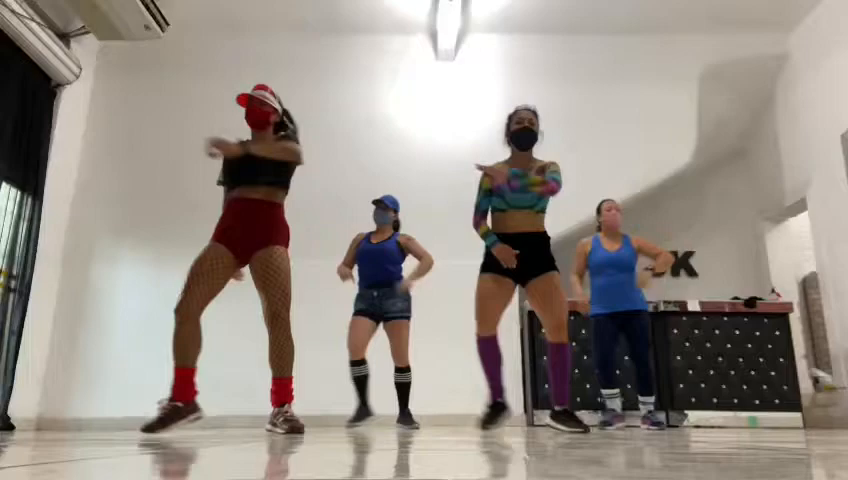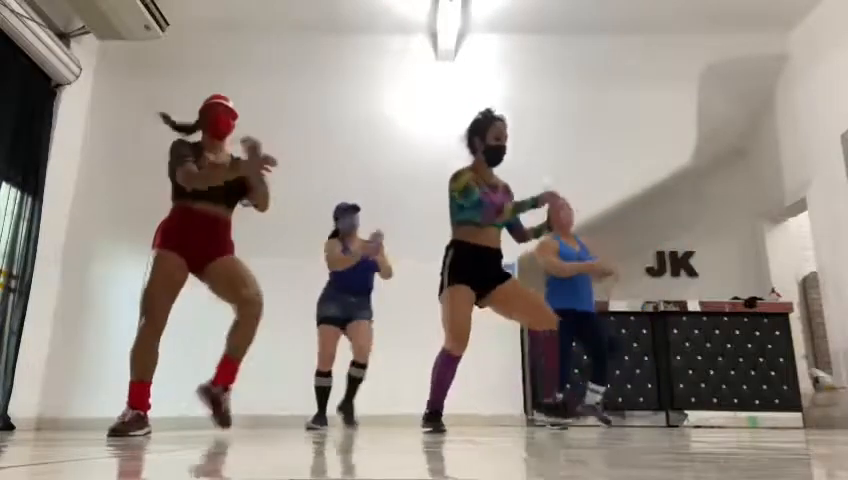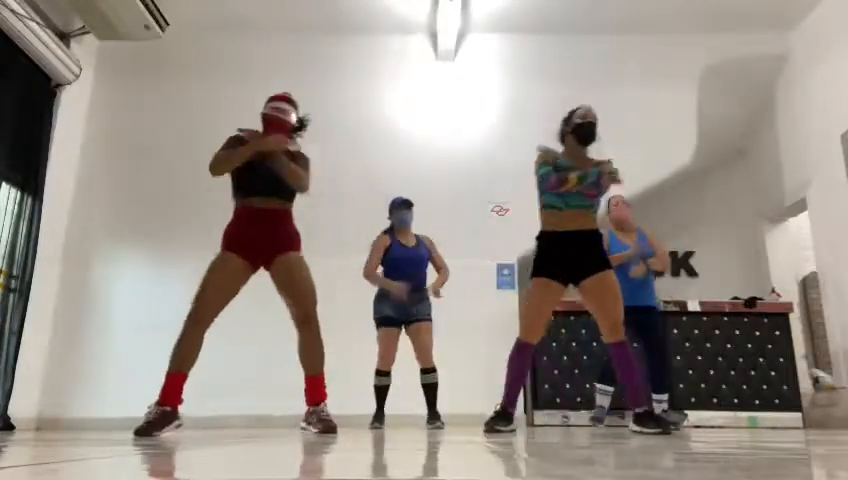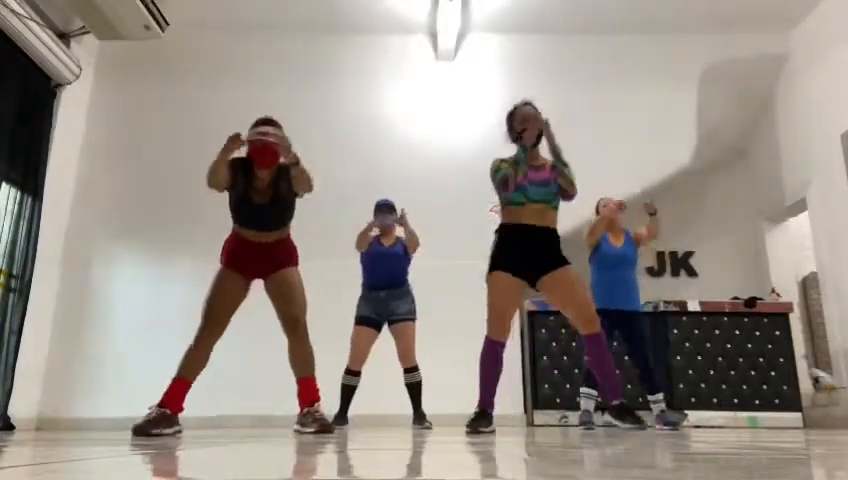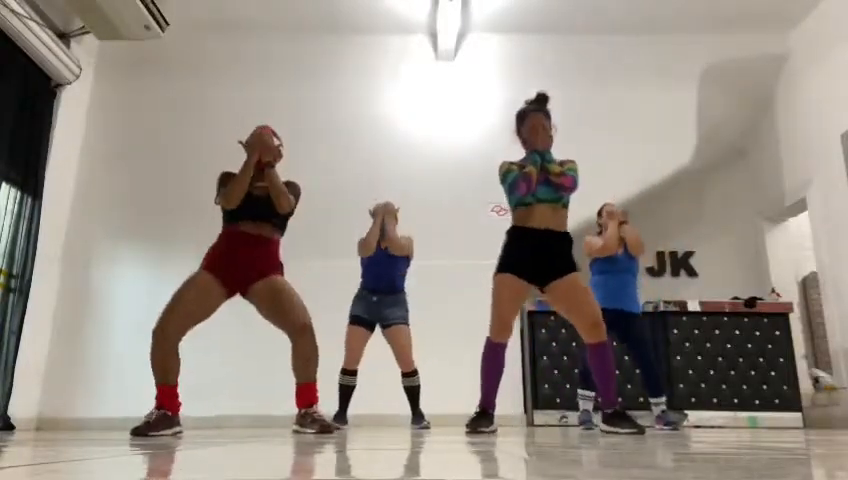
dt=1s
person 1, frame 1
left shoulder: (285, 143)
right shoulder: (233, 152)
left elbow: (295, 154)
left wrist: (238, 147)
left hip: (268, 231)
right hip: (228, 231)
left knee: (278, 318)
right knee: (186, 307)
left ankle: (282, 408)
right ankle: (183, 399)
person 1, frame 2
left shoulder: (241, 165)
right shoulder: (184, 150)
left elbow: (263, 204)
right elbow: (191, 182)
left wrist: (253, 168)
right wrist: (243, 168)
left hip: (218, 246)
right hip: (177, 237)
left knee: (252, 302)
right knee: (152, 319)
left ankle: (219, 387)
right ankle: (136, 411)
person 1, frame 3
left shoulder: (296, 157)
right shoulder: (240, 143)
left elbow: (302, 184)
right elbow: (216, 167)
left wrist: (282, 147)
right wrist: (259, 145)
left hip: (282, 239)
right hip: (240, 237)
left knee: (307, 317)
right knee: (198, 316)
left ankle: (316, 407)
right ankle: (166, 406)
person 1, frame 4
left shoulder: (288, 174)
right shoulder: (236, 169)
left elbow: (306, 187)
right elbow: (214, 183)
left wrist: (291, 158)
right wrist: (225, 153)
left hip: (280, 257)
right hip: (239, 255)
left knee: (295, 323)
right knee: (210, 330)
left ankle: (310, 409)
right ankle: (168, 410)
person 1, frame 5
left shoulder: (290, 188)
right shoulder: (230, 178)
left elbow: (283, 207)
right elbow: (229, 201)
left wrist: (268, 164)
right wrist: (251, 158)
left hip: (264, 266)
right hip: (221, 261)
left knee: (303, 327)
right knee: (164, 331)
left ankle: (307, 410)
right ankle: (167, 411)
person 2, frame 1
left shoulder: (548, 168)
right shoulder: (492, 173)
left elbow: (551, 188)
right elbow: (478, 217)
left wrist: (512, 172)
right wrist: (493, 244)
left hip: (537, 250)
right hip: (501, 252)
left knee: (558, 326)
right knee: (485, 328)
left ankle: (560, 409)
right ankle: (497, 401)
person 2, frame 2
left shoulder: (503, 187)
right shoulder: (462, 178)
left elbow: (519, 234)
right elbow: (495, 214)
left wrist: (549, 226)
right wrist: (539, 199)
left hip: (491, 268)
right hip: (462, 263)
left knee: (547, 320)
right knee: (457, 343)
right ankle: (433, 412)
person 2, frame 3
left shoulder: (602, 166)
right shoulder: (547, 159)
left elbow: (595, 192)
right elbow: (548, 182)
left wrist: (563, 160)
right wrist: (592, 174)
left hip: (590, 250)
right hip: (552, 250)
left knee: (615, 327)
right knee: (530, 333)
left ankle: (641, 410)
right ankle: (506, 410)
person 2, frame 4
left shoulder: (556, 167)
right shoulder: (501, 165)
left elbow: (570, 192)
right elbow: (505, 188)
left wrist: (554, 147)
right wrist: (525, 146)
left hip: (548, 249)
right hip: (510, 247)
left knee: (588, 319)
right knee: (497, 330)
left ankle: (617, 402)
right ankle: (483, 412)
person 2, frame 5
left shoulder: (566, 165)
right shoulder: (510, 168)
left elbow: (568, 184)
right elbow: (523, 186)
left wrist: (546, 153)
right wrist: (534, 153)
left hip: (558, 252)
right hip: (519, 249)
left knee: (595, 327)
right knee: (499, 330)
left ankle: (611, 411)
right ankle: (486, 411)
person 3, frame 1
left shoulder: (402, 239)
right shoulder: (361, 239)
left elbow: (428, 260)
right elbow: (344, 264)
left wrist: (410, 279)
right wrist: (344, 271)
left hip: (395, 298)
right hip: (366, 299)
left knee: (400, 356)
right knee: (355, 348)
left ankle: (404, 412)
right ankle: (363, 405)
person 3, frame 2
left shoulder: (372, 244)
right shoulder: (334, 244)
left elbow: (386, 273)
right elbow: (337, 264)
left wrist: (378, 253)
right wrist: (365, 251)
left hip: (361, 306)
right hip: (333, 303)
left knee: (363, 350)
right knee: (326, 357)
left ankle: (347, 403)
right ankle: (320, 414)
person 3, frame 3
left shoulder: (425, 242)
right shoulder: (383, 240)
left elbow: (444, 270)
right elbow: (368, 271)
left wrist: (437, 285)
right wrist: (390, 285)
left hip: (418, 302)
right hip: (388, 303)
left knee: (425, 357)
right knee: (385, 359)
left ankle: (433, 412)
right ankle: (379, 412)
person 3, frame 4
left shoulder: (404, 241)
right shoulder: (368, 240)
left elbow: (415, 245)
right elbow: (359, 245)
left wrist: (406, 225)
right wrist: (370, 227)
left hip: (400, 299)
right hip: (370, 300)
left knee: (408, 357)
right knee: (355, 359)
left ankle: (418, 413)
right ankle: (342, 413)
person 3, frame 5
left shoulder: (406, 242)
right shoulder: (364, 242)
left elbow: (394, 246)
right elbow: (368, 250)
left wrist: (388, 217)
right wrist: (377, 219)
left hip: (394, 304)
right hip: (364, 303)
left knee: (406, 361)
right knee: (350, 360)
left ankle: (417, 414)
right ankle: (341, 413)
person 4, frame 1
left shoulder: (634, 242)
right shoulder: (587, 245)
left elbow: (667, 258)
right elbow: (576, 275)
left wrist: (651, 271)
right wrist: (579, 293)
left hip: (634, 310)
right hip: (603, 313)
left knee: (642, 359)
right knee: (603, 359)
left ankle: (648, 411)
right ankle: (614, 410)
person 4, frame 2
left shoulder: (582, 243)
right shoulder: (548, 243)
left elbow: (593, 272)
right elbow: (553, 268)
left wrist: (603, 271)
right wrist: (587, 267)
left hip: (586, 311)
right hip: (559, 311)
left knee: (604, 351)
right knee: (562, 361)
left ankle: (592, 403)
right ankle: (552, 410)
person 4, frame 3
left shoulder: (646, 236)
right shoulder: (605, 237)
left elbow: (664, 263)
left wrist: (645, 264)
right wrist: (622, 258)
left hip: (646, 306)
left knee: (659, 356)
left ankle: (662, 409)
right ankle: (601, 406)
person 4, frame 4
left shoulder: (633, 237)
right shoulder: (596, 238)
left elbow: (652, 235)
right elbow: (594, 230)
left wrist: (652, 213)
right wrist: (612, 209)
left hip: (630, 309)
right hip: (601, 309)
left knee: (643, 360)
left ankle: (660, 411)
right ankle: (586, 411)
person 4, frame 5
left shoulder: (628, 240)
right shoulder: (592, 242)
left elbow: (636, 249)
right elbow: (608, 249)
left wrist: (624, 222)
right wrist: (612, 223)
left hip: (629, 312)
right hip: (598, 309)
left knee: (647, 360)
left ankle: (660, 412)
right ankle: (585, 411)
